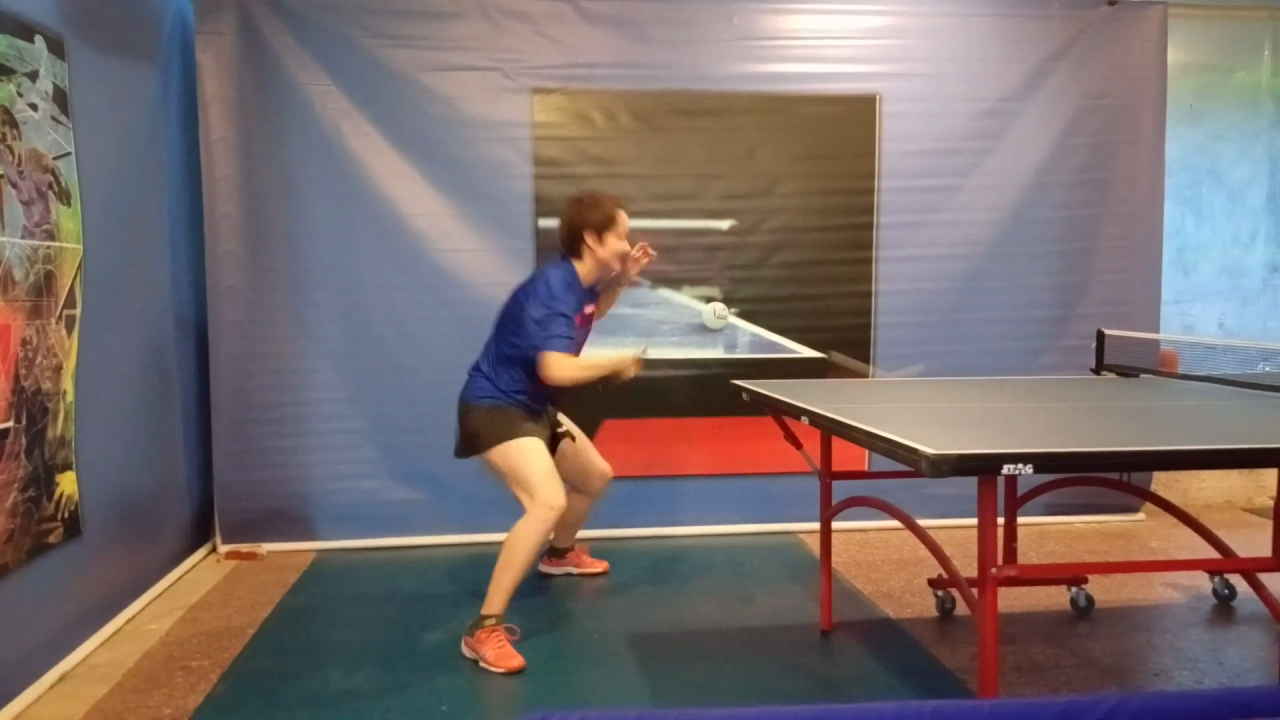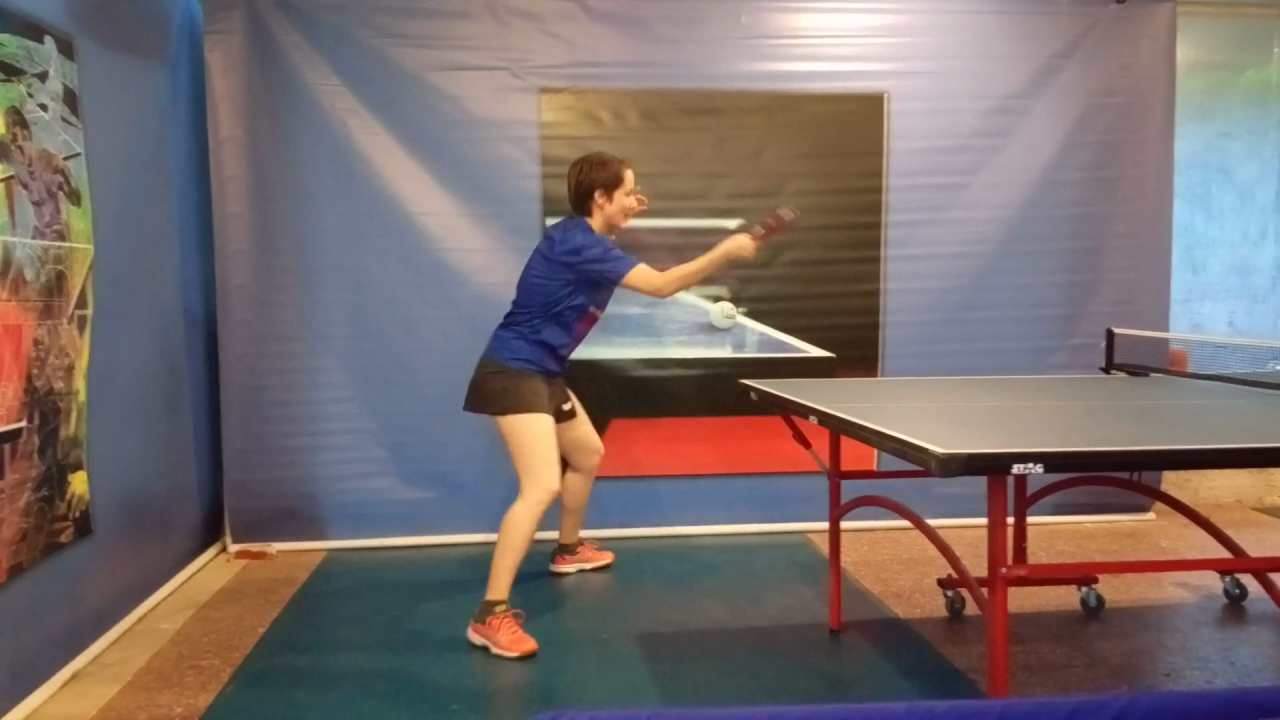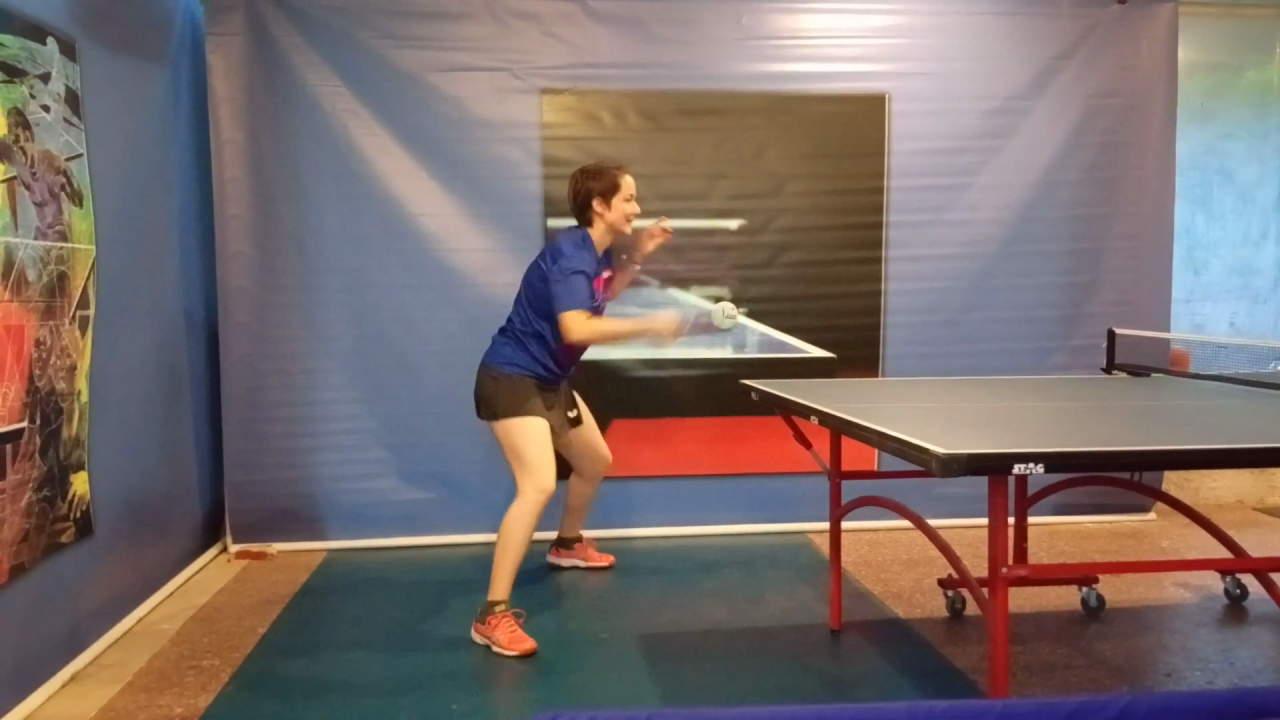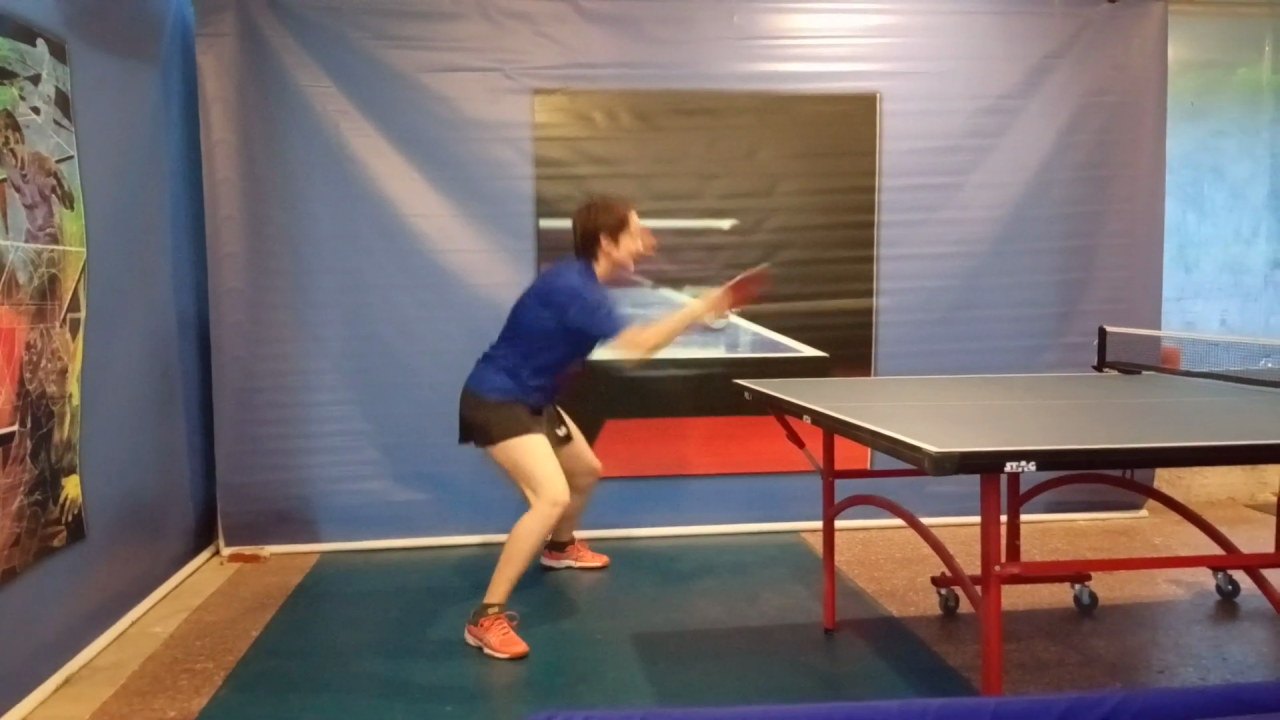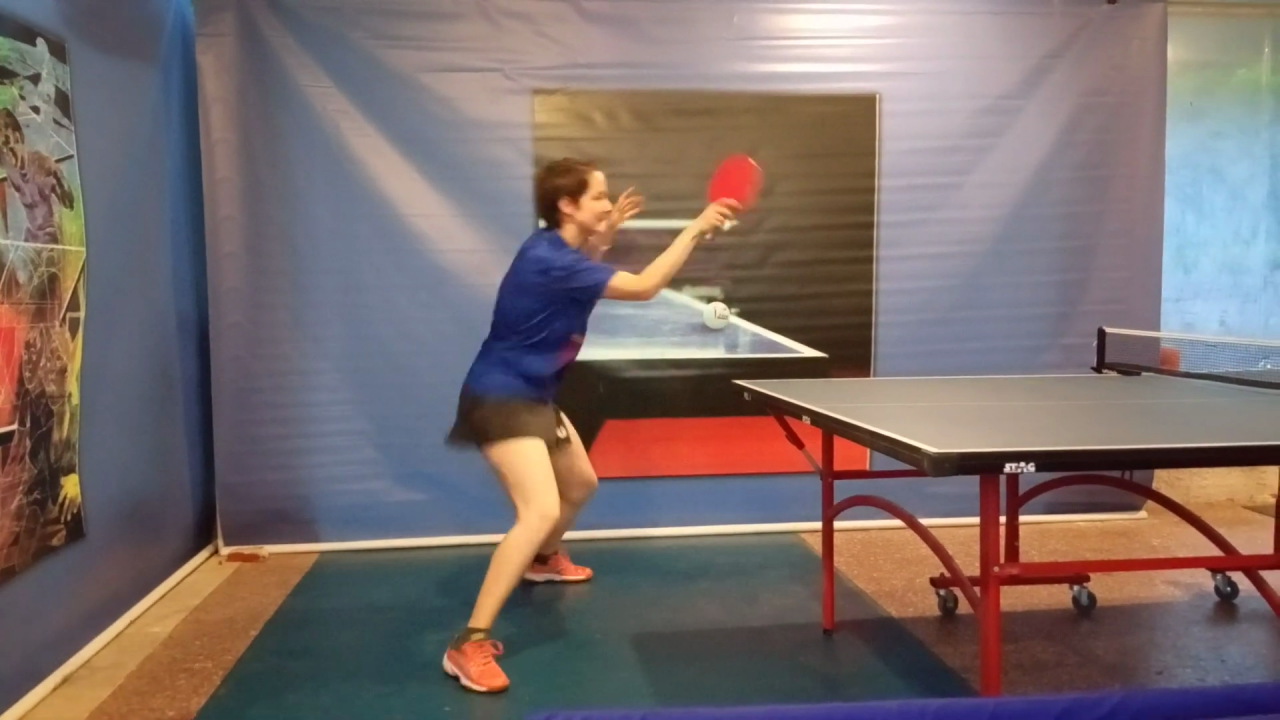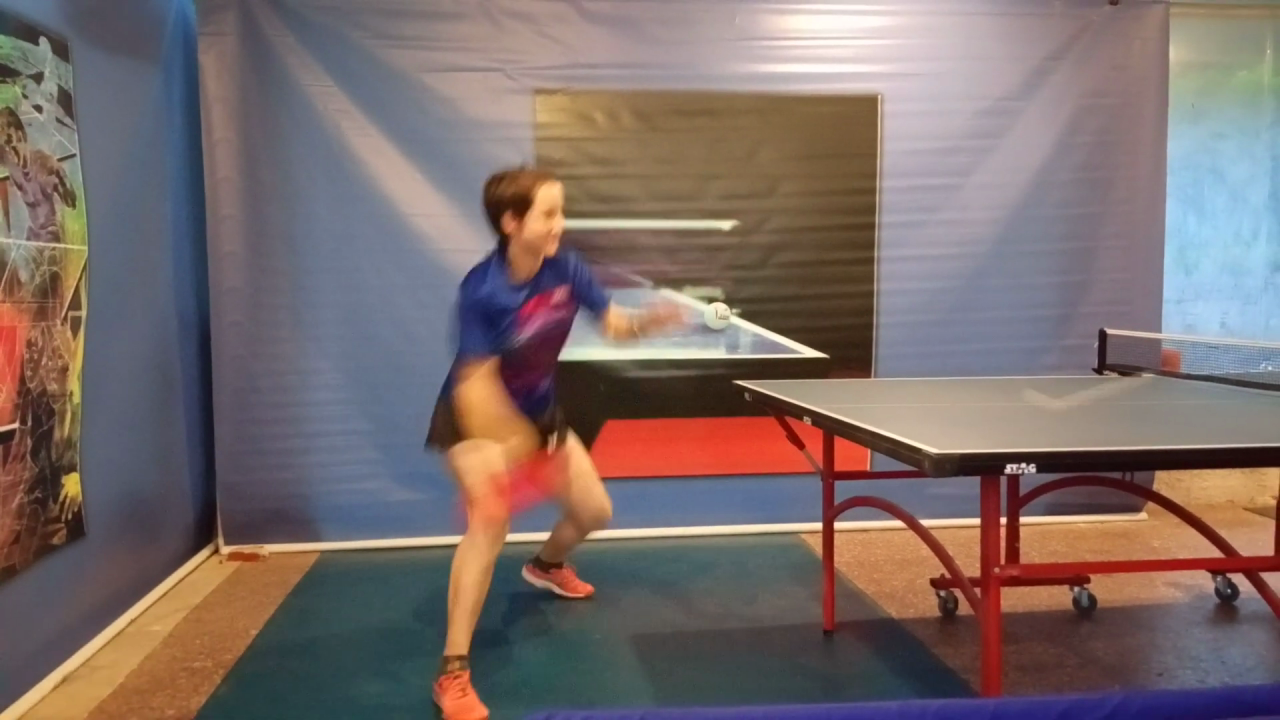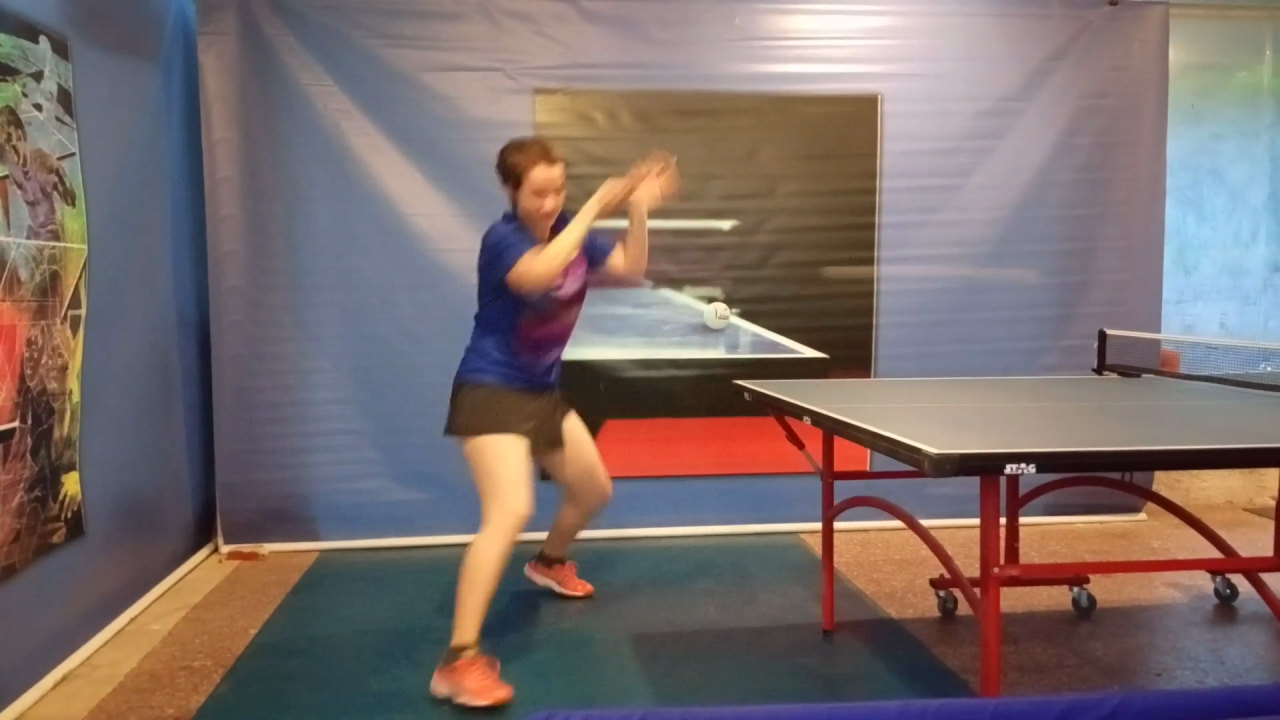
dt=0.3s
person 1, frame 1
left shoulder: (581, 282)
right shoulder: (554, 290)
left elbow: (596, 308)
right elbow: (558, 371)
left wrist: (626, 274)
right wrist: (616, 362)
left hip: (531, 406)
right hip: (494, 409)
left knee: (595, 475)
right knee: (549, 503)
left ankle: (560, 552)
right ankle: (485, 629)
person 1, frame 2
left shoulder: (581, 236)
right shoulder: (580, 242)
left elbow: (610, 269)
right elbow: (659, 284)
left wrist: (623, 223)
right wrist: (724, 251)
left hip: (540, 370)
right hip: (513, 372)
left knee: (587, 455)
right knee: (539, 487)
left ankle: (568, 548)
right ankle: (492, 615)
person 1, frame 3
left shoulder: (596, 250)
right shoulder: (569, 253)
left elbow: (602, 295)
right elbow: (577, 329)
left wrist: (639, 255)
right wrist: (646, 326)
left hip: (547, 378)
right hip: (512, 377)
left knee: (596, 460)
right knee: (538, 485)
left ankle: (568, 544)
right ankle: (493, 613)
person 1, frame 4
left shoulder: (579, 277)
right shoulder: (574, 289)
right elbow: (637, 346)
left wrist: (627, 260)
right wrist: (697, 311)
left hip: (531, 400)
right hip: (496, 402)
left knee: (585, 472)
right knee: (551, 499)
left ankle: (559, 547)
right ankle: (486, 617)
person 1, frame 5
left shoulder: (559, 250)
right shoulder: (551, 260)
left elbow: (587, 271)
right elbow: (642, 286)
left wrist: (606, 234)
right wrist: (696, 228)
left hip: (530, 396)
right hip: (500, 400)
left knee: (581, 483)
right knee: (539, 514)
left ankle: (543, 560)
right ankle: (469, 642)
person 1, frame 6
left shoulder: (571, 269)
right shoulder: (482, 289)
left elbow: (617, 323)
right elbow: (475, 383)
left wrist: (652, 318)
right wrist: (502, 450)
left hip: (539, 411)
right hip: (477, 418)
left knee: (595, 513)
right knee: (488, 520)
left ankle: (547, 563)
right ankle: (454, 670)
person 1, frame 7
left shoulder: (573, 234)
right shoulder: (501, 238)
left elbow: (631, 267)
right elbow: (539, 274)
left wrist: (637, 208)
right wrist: (591, 209)
left hip: (543, 394)
right hip: (489, 394)
left knee: (595, 490)
right knee: (510, 511)
left ankle: (550, 561)
right ankle: (461, 659)
